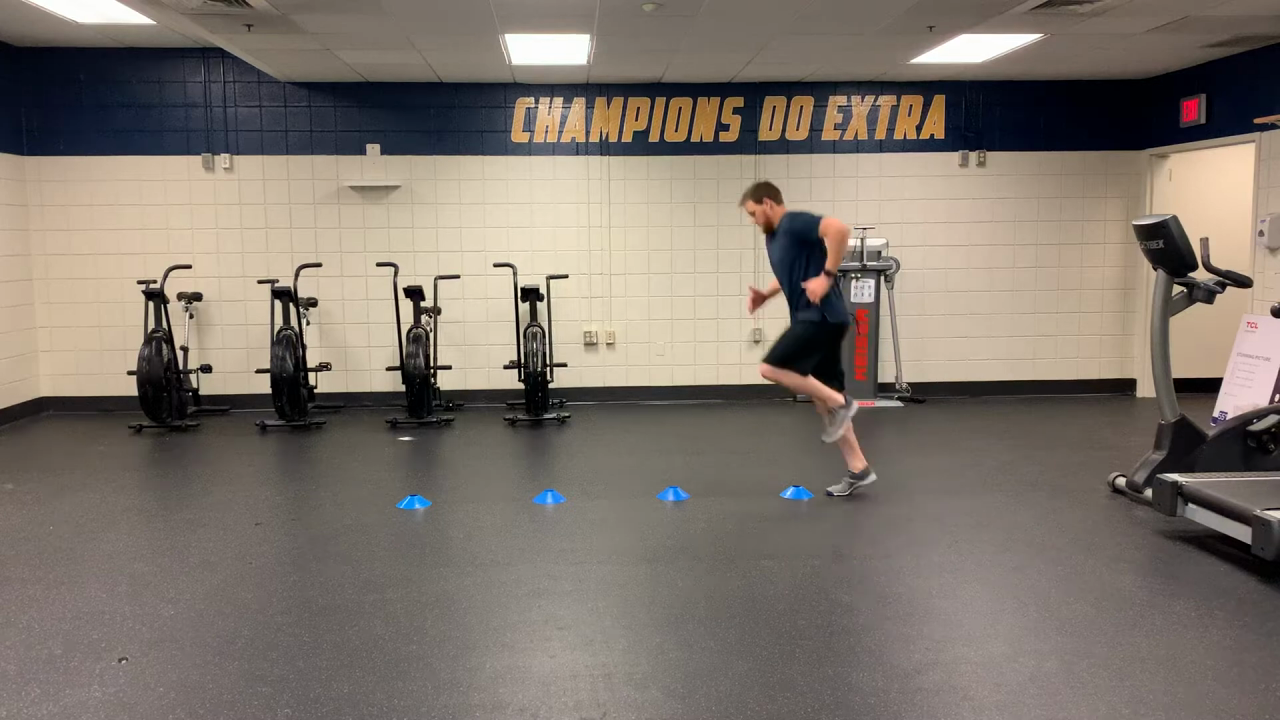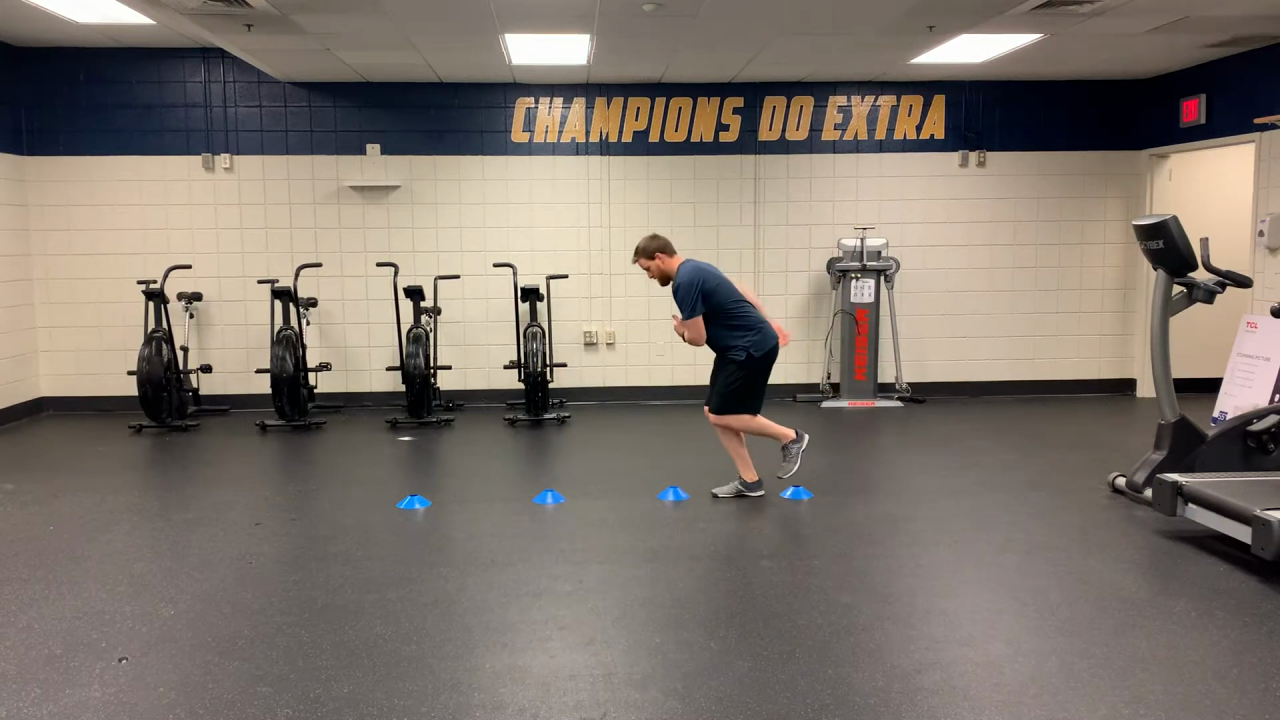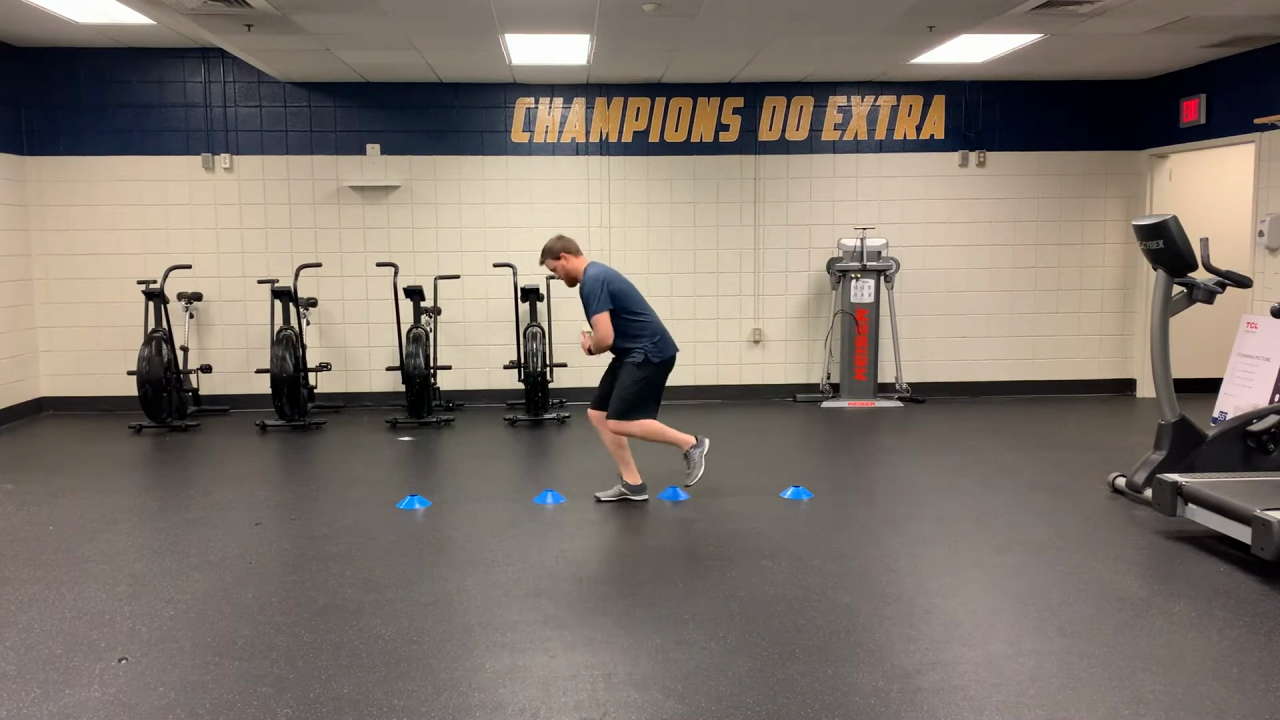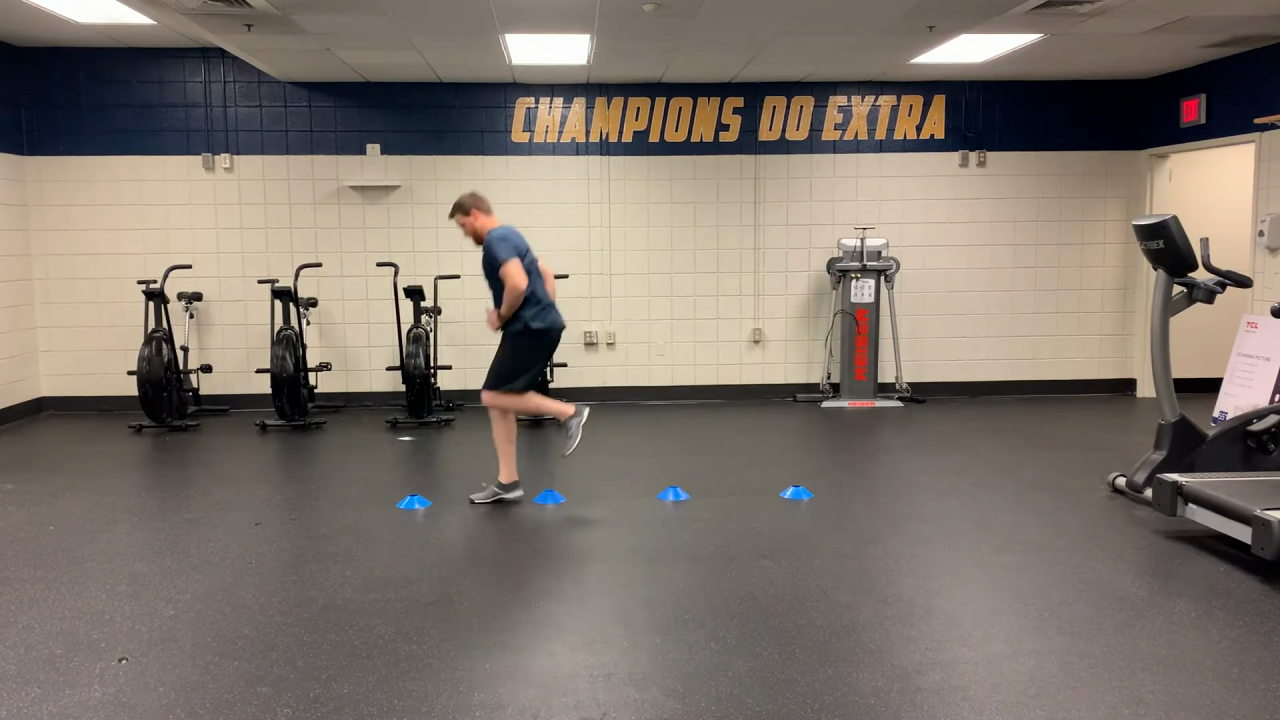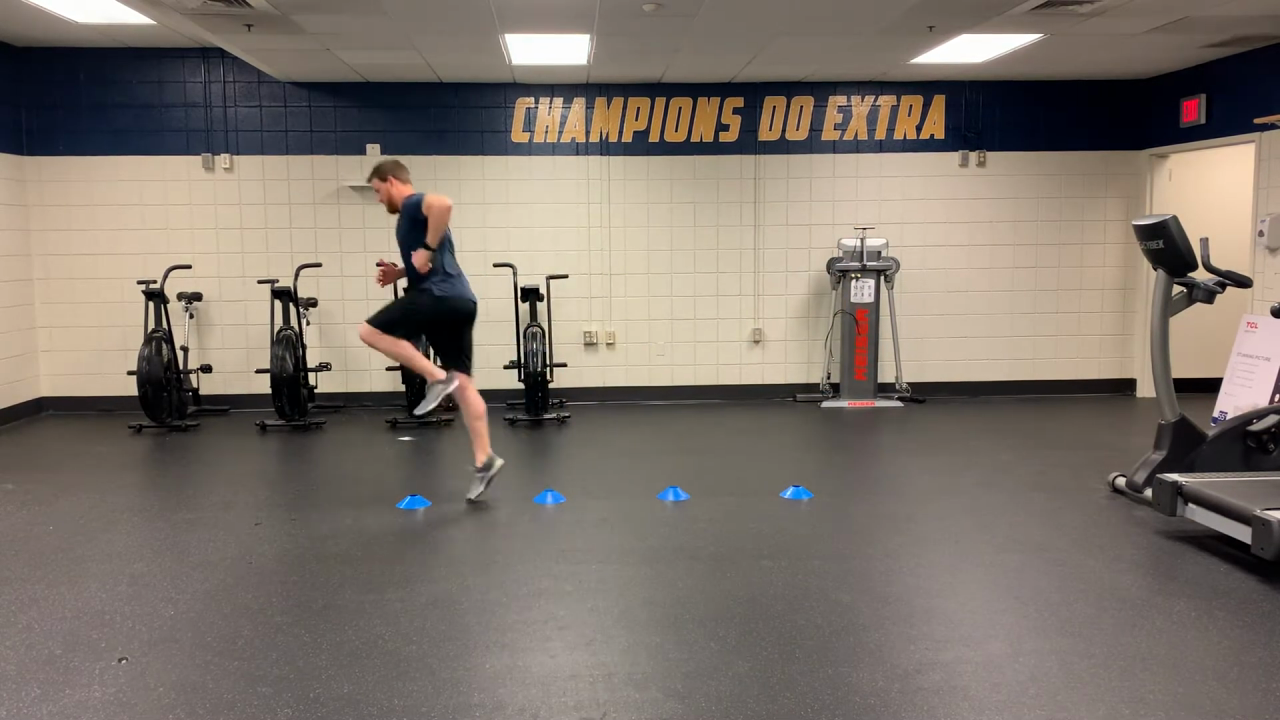
dt=1s
person 1, frame 1
left shoulder: (796, 222)
right shoulder: (775, 238)
left elbow: (839, 229)
left wrist: (827, 277)
right wrist: (767, 294)
left hip: (823, 317)
right hip: (812, 319)
left knee: (772, 369)
right knee: (822, 397)
left ankle: (840, 403)
right ankle: (859, 468)
person 1, frame 2
left shoulder: (685, 282)
right shoulder: (693, 271)
left elbow: (697, 337)
right elbow: (742, 292)
left wrist: (681, 330)
right wrist: (769, 322)
left hip: (751, 348)
right hip: (743, 346)
left knee: (722, 416)
right knee: (714, 412)
left ankle: (791, 437)
right ankle: (749, 480)
person 1, frame 3
left shoulder: (593, 282)
right shoulder: (596, 275)
left elbow: (604, 338)
left wrist: (589, 347)
left hip: (649, 354)
right hip: (635, 353)
left knee: (620, 422)
right knee: (598, 414)
left ankle: (691, 444)
right ankle: (632, 483)
person 1, frame 4
left shoulder: (497, 241)
right shoulder: (508, 237)
left elbow: (519, 284)
right elbow: (545, 273)
left wrist: (500, 316)
right wrist: (546, 315)
left hip: (532, 328)
right hip: (539, 326)
left knee: (495, 397)
right knee: (499, 397)
left ankle: (569, 413)
right ankle: (507, 482)
person 1, frame 5
left shoulder: (412, 204)
right shoulder: (415, 211)
left elbow: (444, 203)
left wrist: (427, 250)
right wrist: (400, 272)
left hip: (440, 296)
right hip: (458, 300)
left knee: (371, 332)
right knee: (461, 382)
left ankle: (439, 377)
right ankle: (485, 460)
